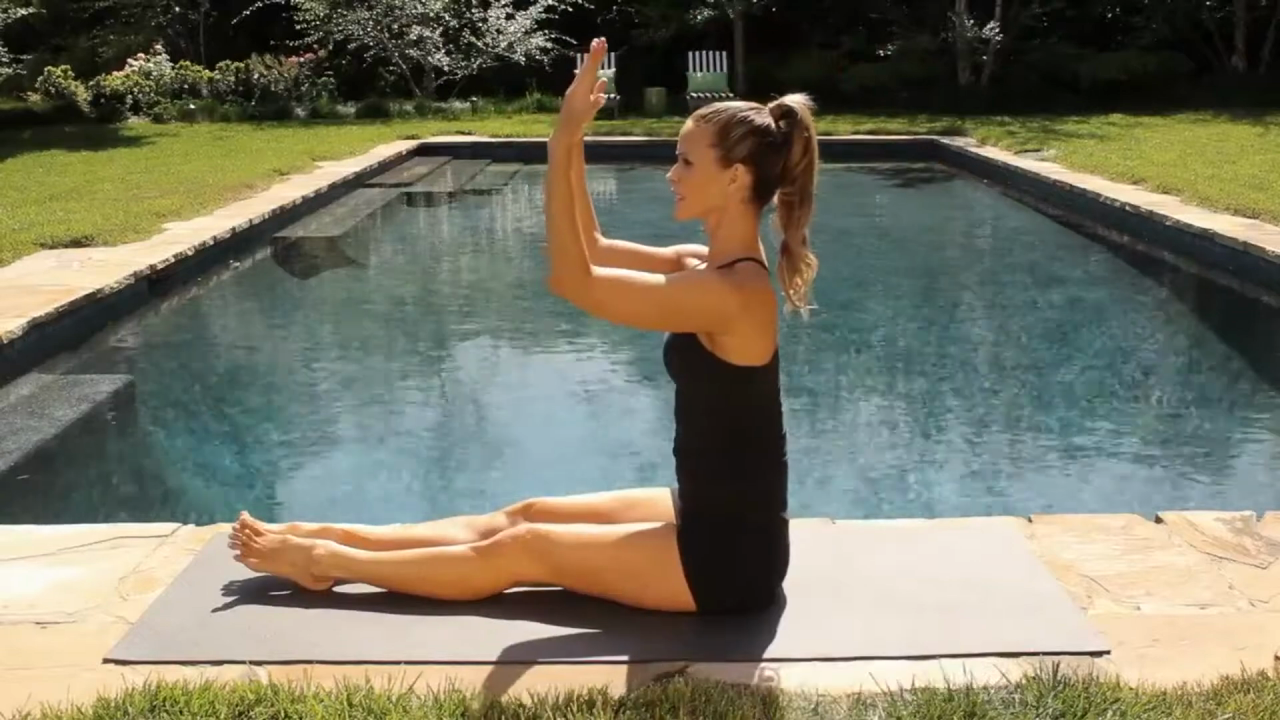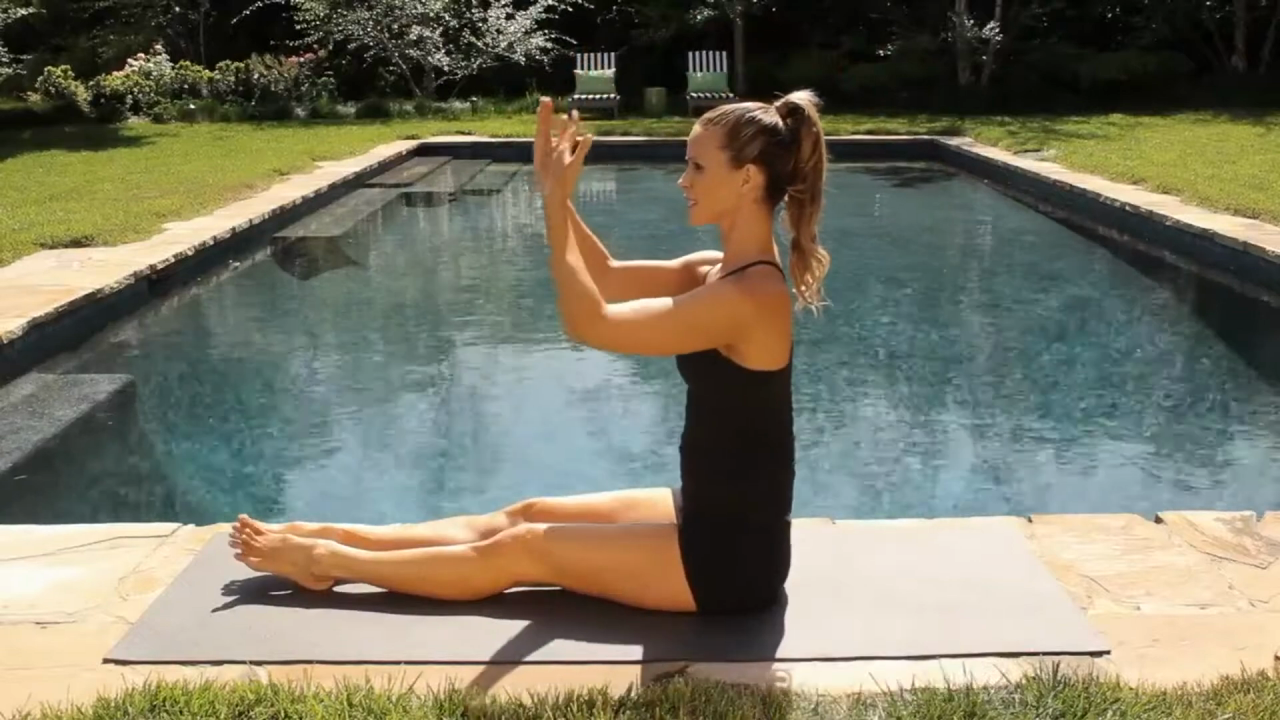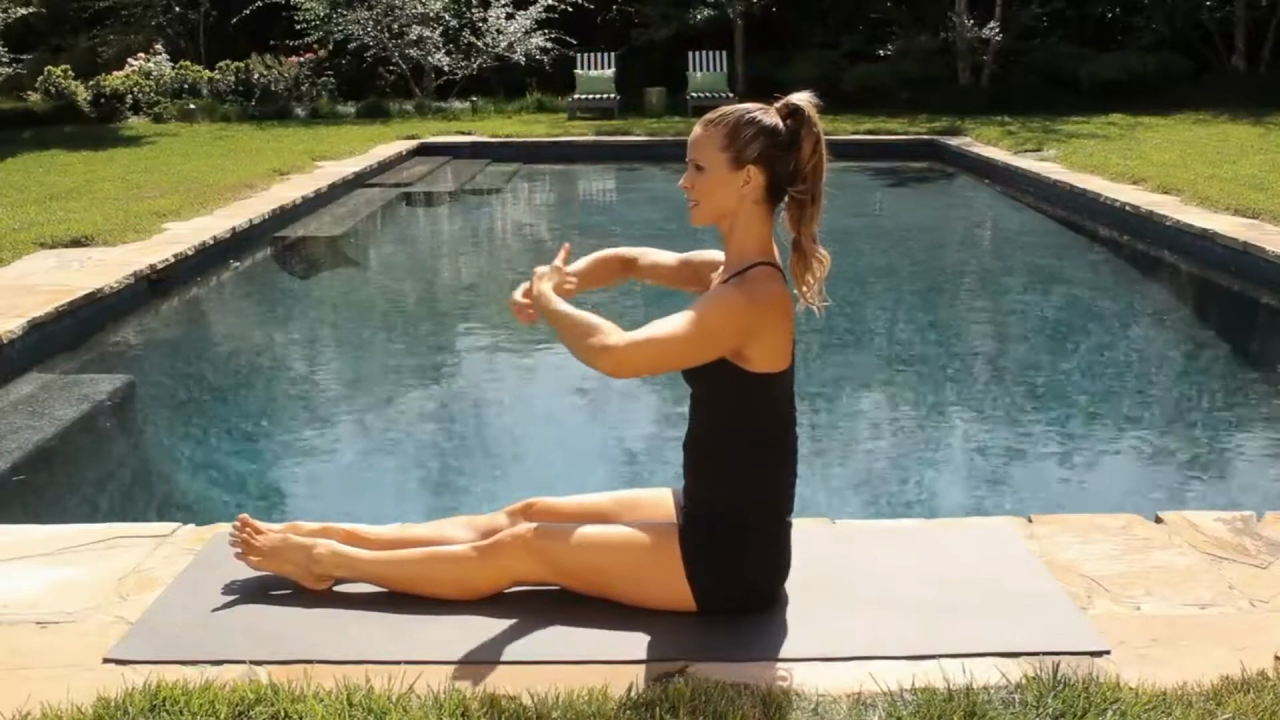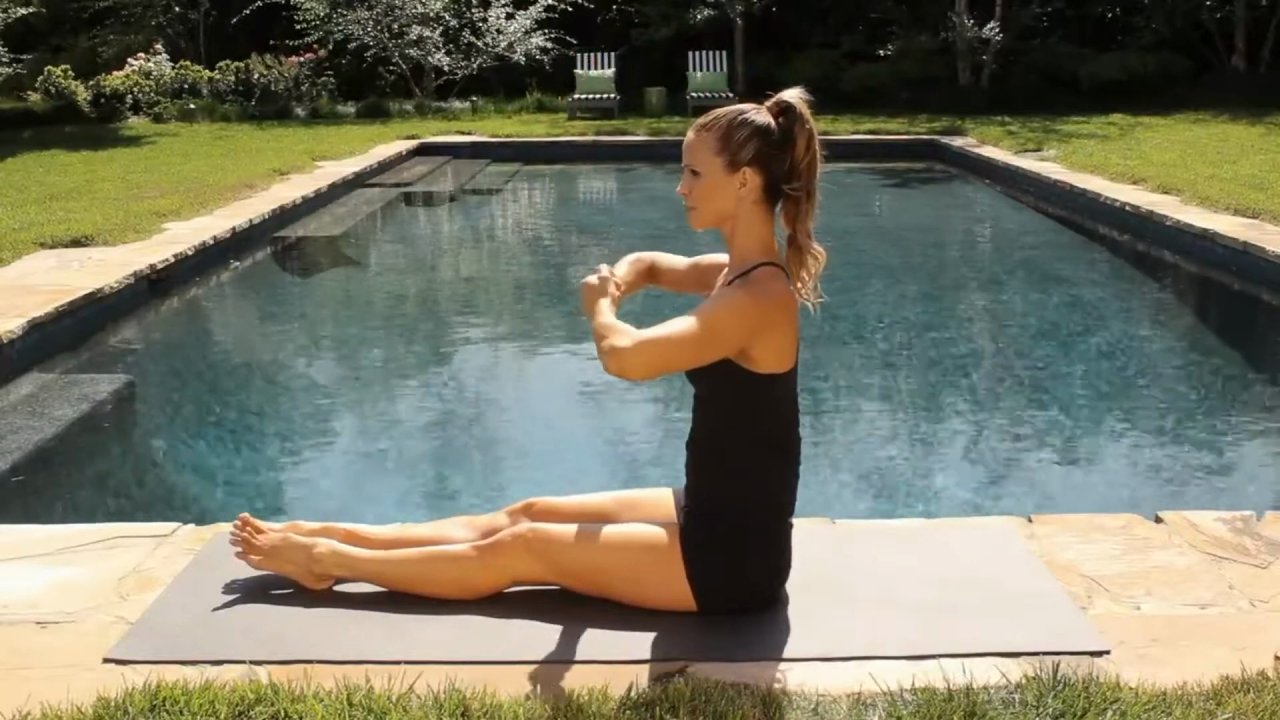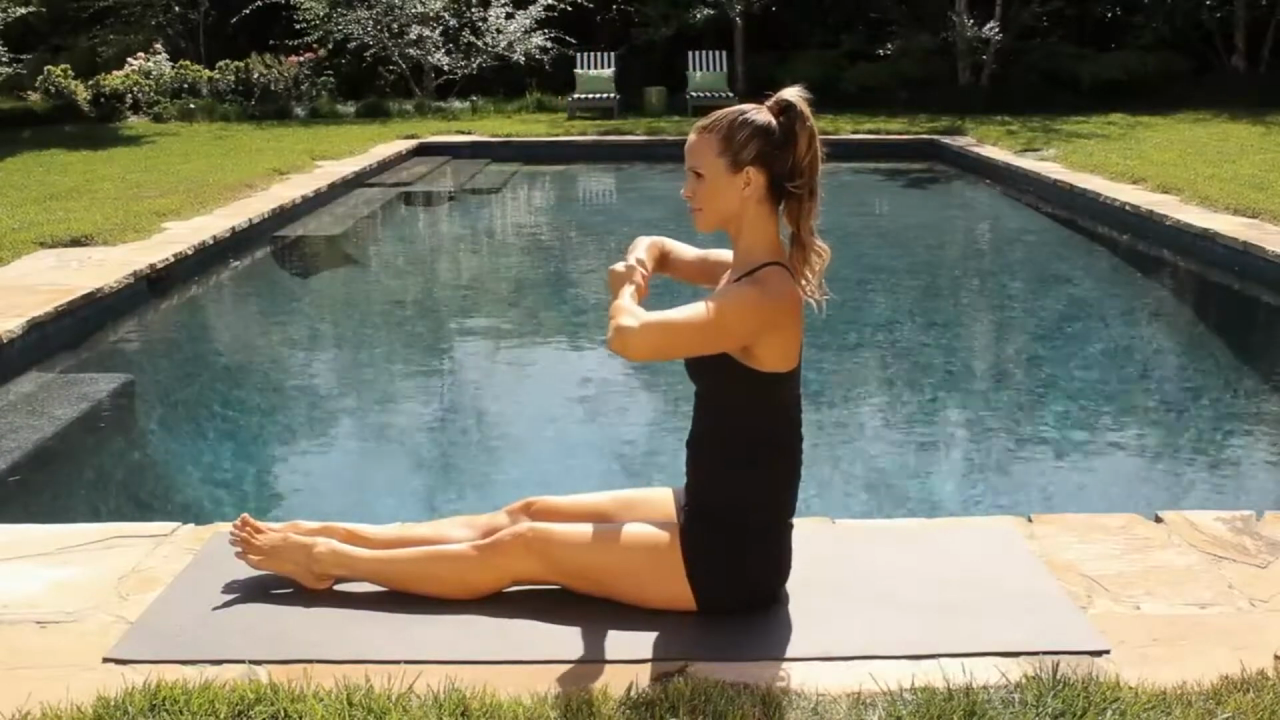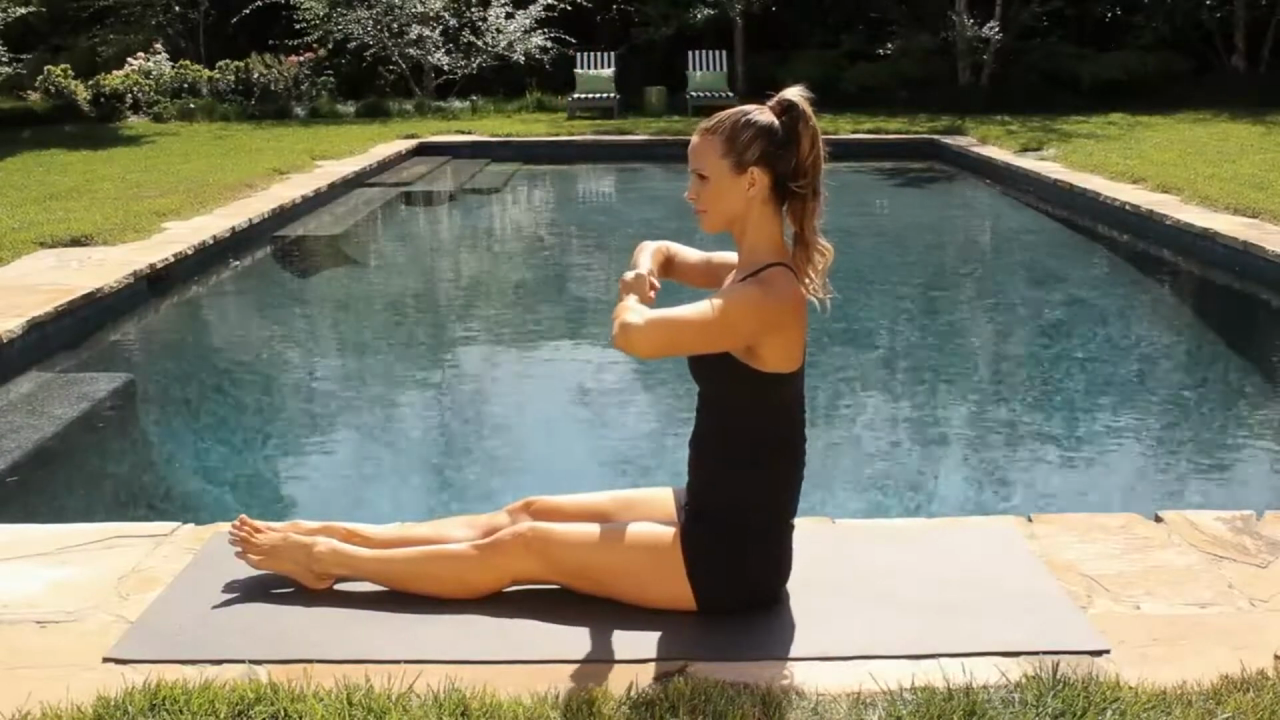
dt=0.7s
person 1, frame 1
left shoulder: (730, 292)
right shoulder: (711, 266)
left elbow: (573, 280)
right elbow: (593, 250)
left wrist: (563, 145)
right wrist: (569, 143)
left hip: (729, 553)
right hip: (710, 519)
left knee: (520, 551)
right knee: (526, 516)
left ankle: (326, 563)
right ankle: (330, 537)
person 1, frame 2
left shoulder: (747, 296)
right shoulder: (725, 271)
left elbow: (589, 322)
right elbow: (608, 275)
left wrist: (554, 202)
right wrist: (555, 192)
left hip: (732, 552)
right hip: (711, 517)
left knee: (521, 550)
right knee: (527, 516)
left ankle: (328, 562)
right ankle: (333, 537)
person 1, frame 3
left shoulder: (751, 297)
right shoulder: (732, 270)
left elbow: (615, 354)
right elbow: (631, 260)
left wrist: (548, 302)
right wrist: (559, 283)
left hip: (732, 553)
right hip: (712, 515)
left knee: (522, 549)
right knee: (527, 515)
left ankle: (327, 561)
right ankle: (336, 537)
person 1, frame 4
left shoulder: (757, 296)
right shoulder: (739, 272)
left elbow: (624, 356)
right elbow: (650, 264)
left wrist: (599, 307)
right wrist: (613, 283)
left hip: (733, 554)
right hip: (713, 515)
left knee: (521, 548)
right knee: (529, 514)
left ankle: (329, 561)
right ankle: (338, 536)
person 1, frame 5
left shoulder: (762, 296)
right shoulder: (747, 269)
left elbow: (628, 337)
right elbow: (653, 247)
left wrist: (624, 290)
right wrist: (636, 268)
left hip: (733, 554)
right hip: (714, 515)
left knee: (521, 549)
right knee: (528, 513)
left ankle: (329, 561)
right ankle: (341, 536)
person 1, frame 6
left shoulder: (766, 296)
right shoulder: (753, 271)
left elbow: (632, 333)
right elbow: (659, 253)
left wrist: (632, 295)
right wrist: (644, 272)
left hip: (733, 555)
right hip: (714, 515)
left knee: (521, 547)
right knee: (529, 512)
left ankle: (331, 559)
right ankle: (340, 535)
